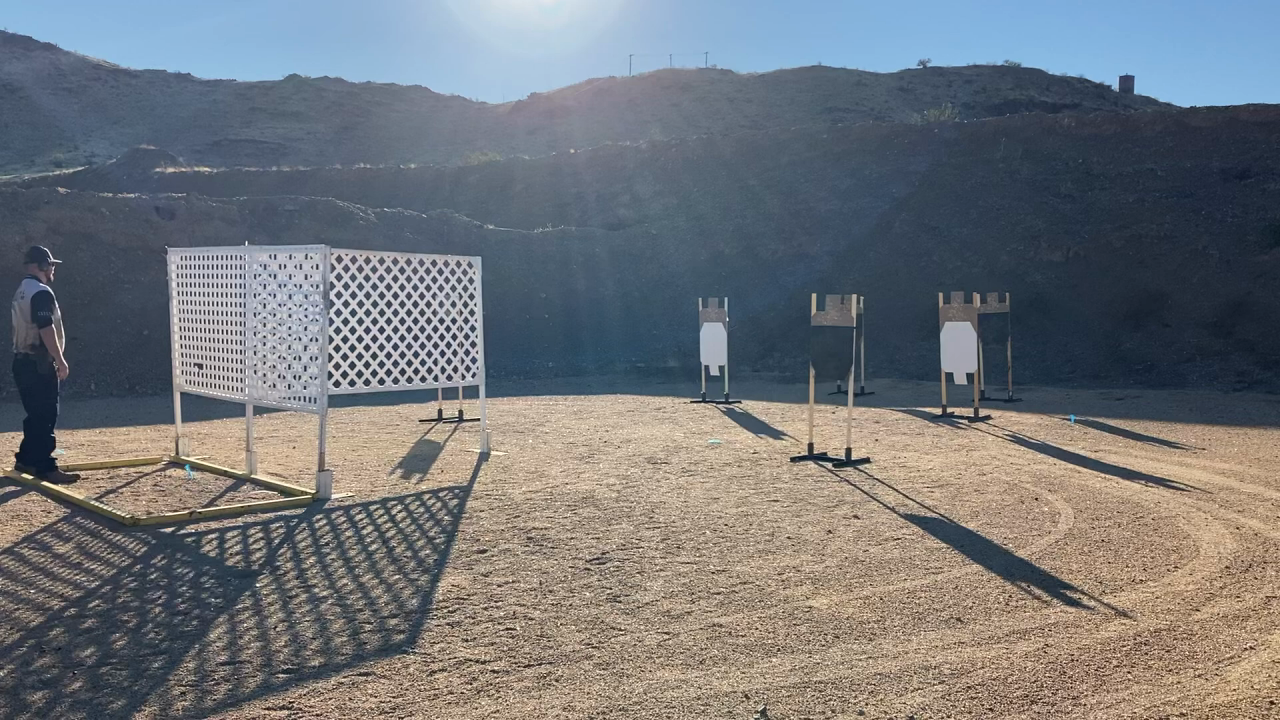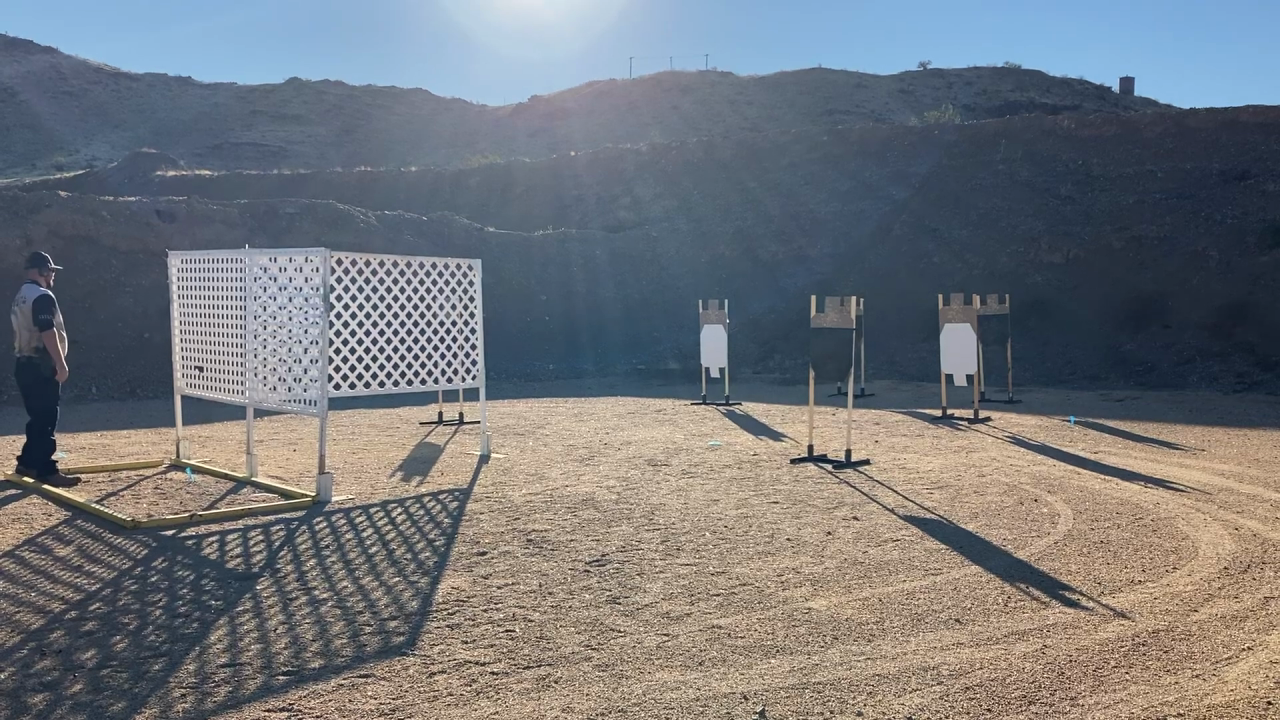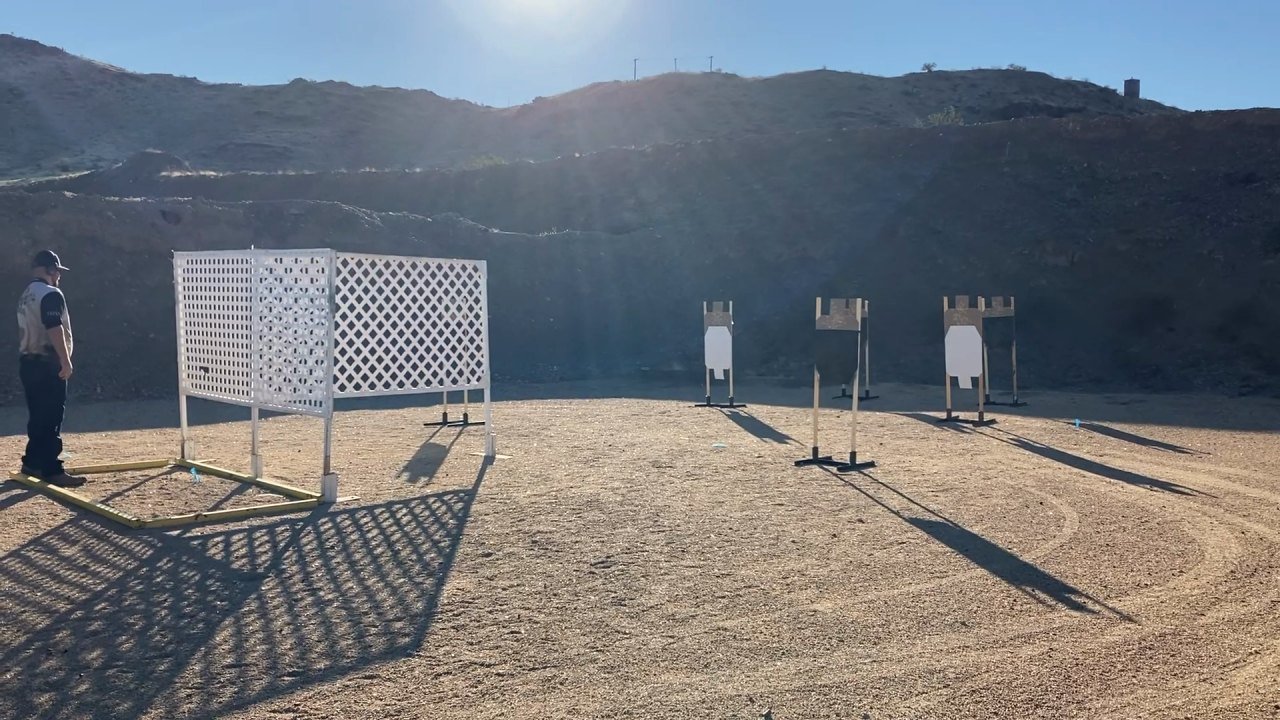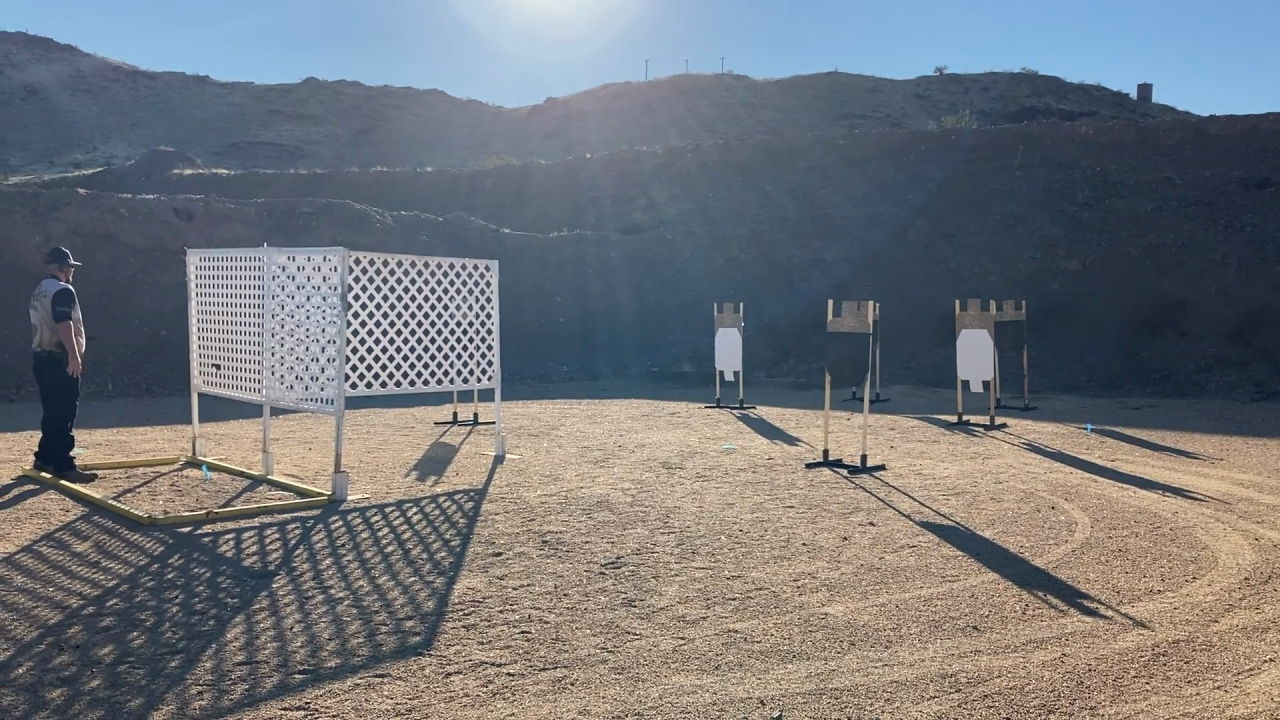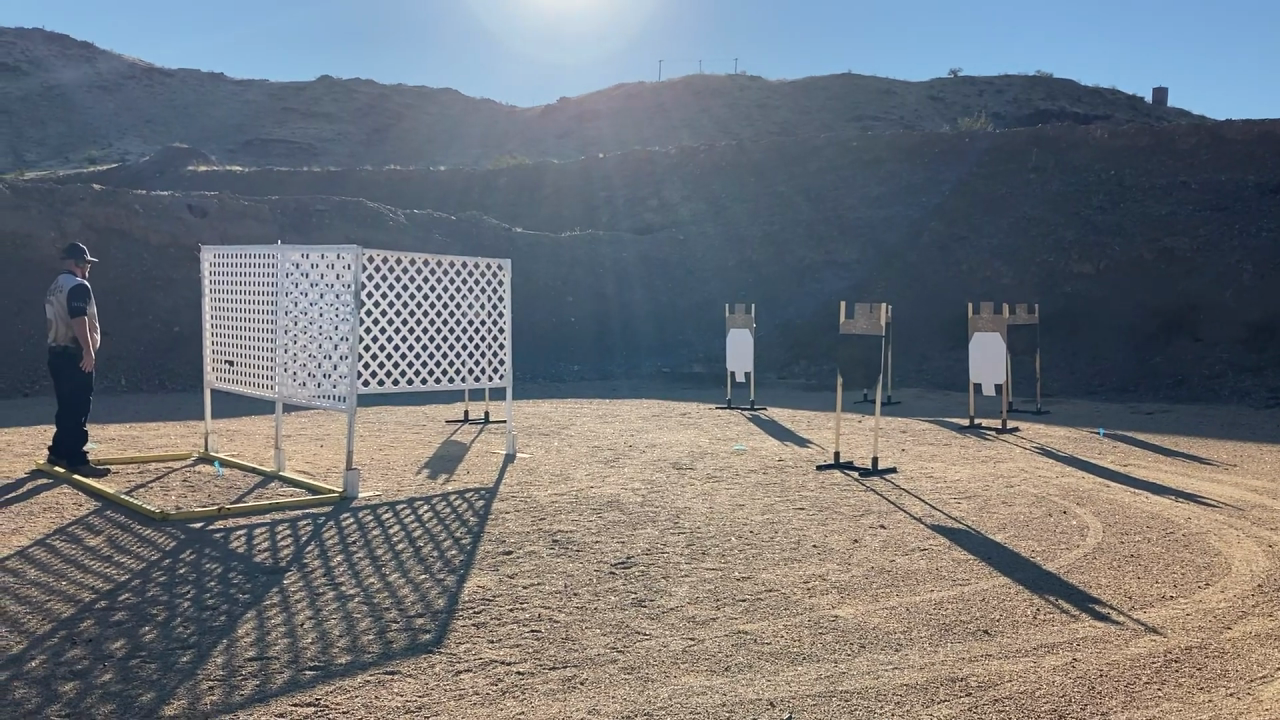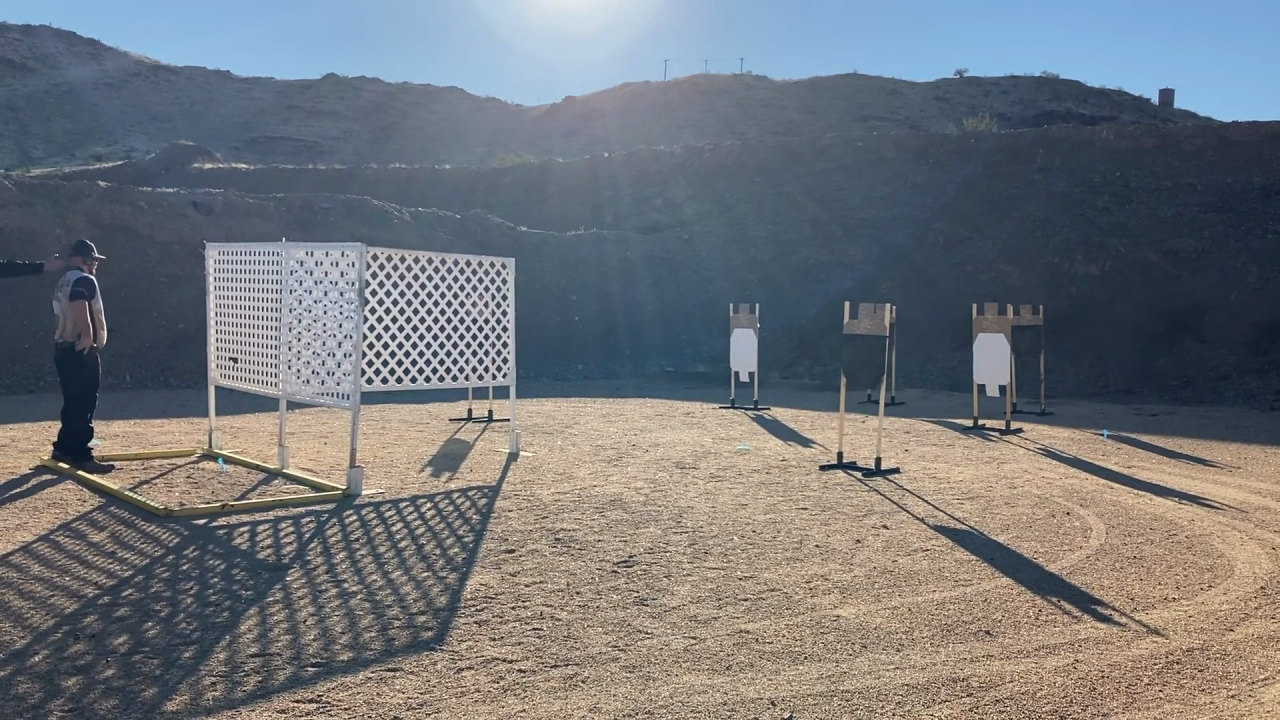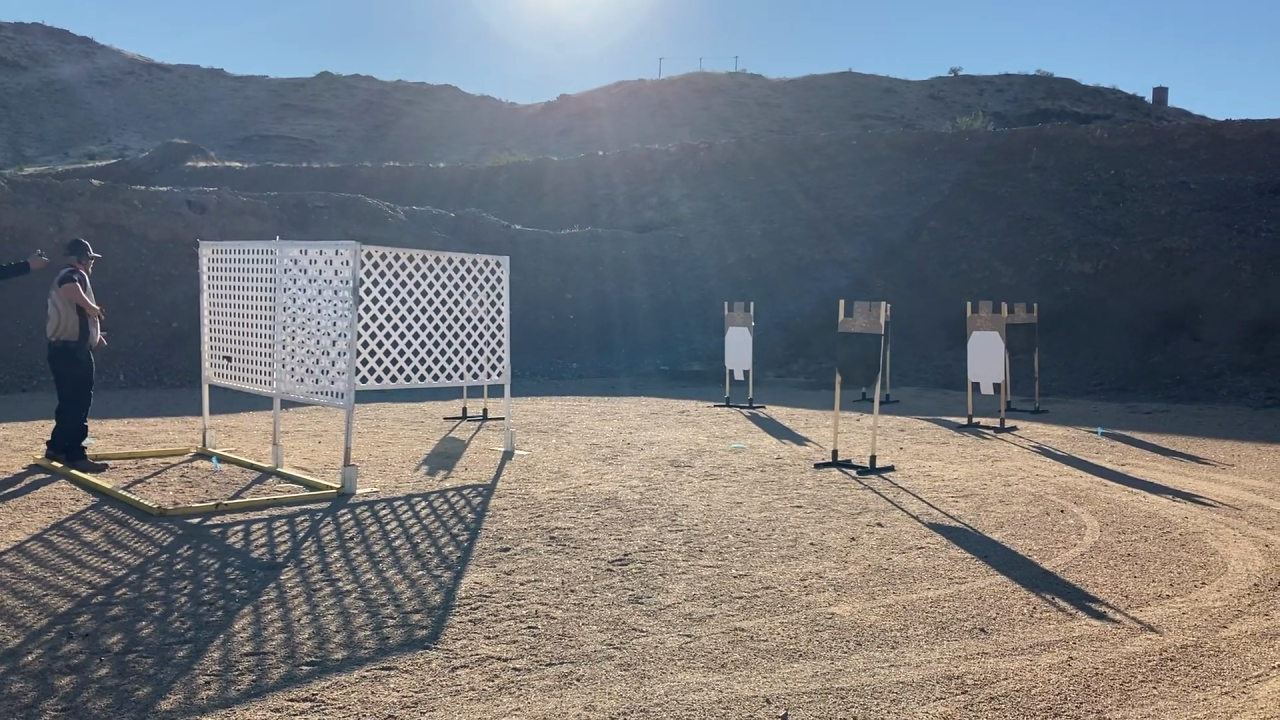
dt=0.7s
person 1, frame 1
left shoulder: (22, 291)
right shoulder: (41, 292)
right elbow: (46, 329)
right wrist: (60, 360)
left hip: (23, 361)
right hip: (38, 363)
left knee: (35, 415)
right knee: (45, 416)
left ankle: (26, 460)
right ankle: (45, 467)
person 1, frame 2
left shoulder: (20, 297)
right shoulder: (42, 296)
right elbow: (48, 333)
right wrist: (61, 363)
left hip: (25, 364)
right hip: (41, 366)
left knee: (37, 418)
right knee: (46, 419)
left ankle: (27, 463)
right ankle: (46, 470)
person 1, frame 3
left shoulder: (26, 295)
right shoulder: (51, 294)
right elbow: (55, 329)
right wrist: (66, 361)
left hip: (29, 362)
right hip: (47, 364)
left knee: (38, 416)
right knee: (51, 418)
left ankle: (33, 462)
right ankle: (51, 470)
person 1, frame 4
left shoulder: (38, 292)
right shoulder: (63, 290)
right elbow: (64, 325)
right wrist: (74, 356)
left hip: (42, 358)
right hip: (60, 360)
left knee: (52, 412)
right knee: (64, 414)
left ankle: (45, 458)
right ankle: (63, 465)
person 1, frame 5
left shoulder: (55, 286)
right shoulder: (78, 286)
right elbow: (79, 320)
right wrist: (88, 350)
left hip: (57, 353)
right hip: (75, 355)
left knee: (66, 407)
right knee: (78, 409)
left ankle: (59, 453)
right ankle: (76, 460)
person 1, frame 6
left shoulder: (63, 283)
right shoulder: (84, 280)
right elbow: (78, 302)
right wrist: (87, 334)
left hip: (64, 349)
right hip: (82, 351)
left knee: (73, 403)
right knee: (84, 405)
left ankle: (63, 448)
right ankle: (81, 456)
person 1, frame 7
left shoulder: (63, 278)
right shoulder: (75, 277)
right elbow: (67, 287)
left wrist: (93, 334)
right wrist: (92, 307)
left hip: (59, 348)
right hip: (74, 350)
left knee: (68, 402)
right knee: (78, 403)
left ankle: (57, 448)
right ankle: (74, 455)
